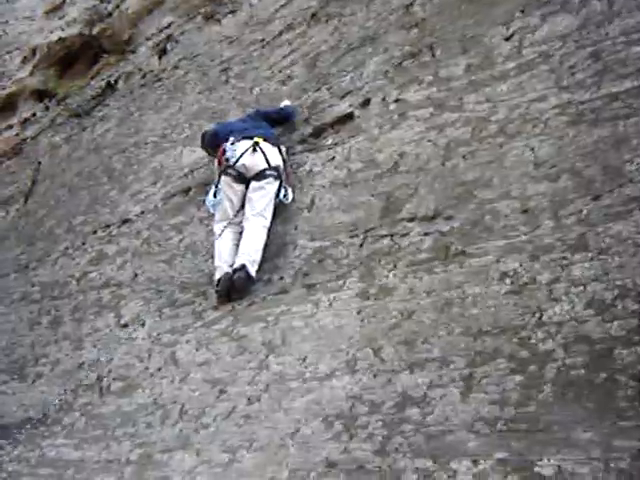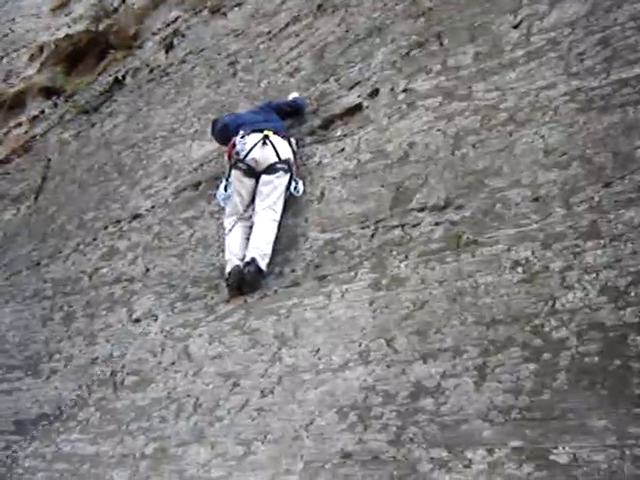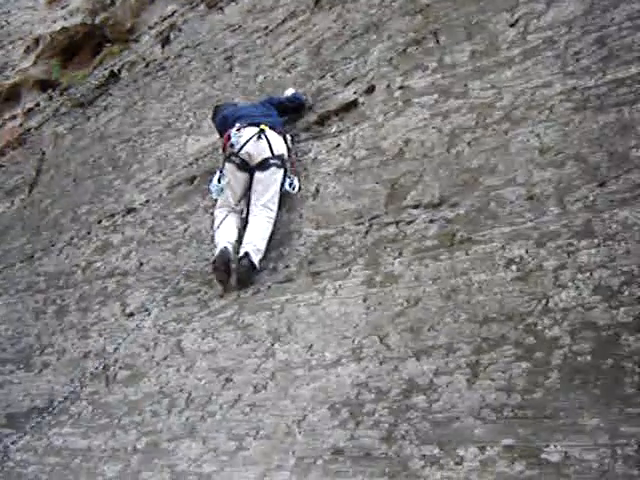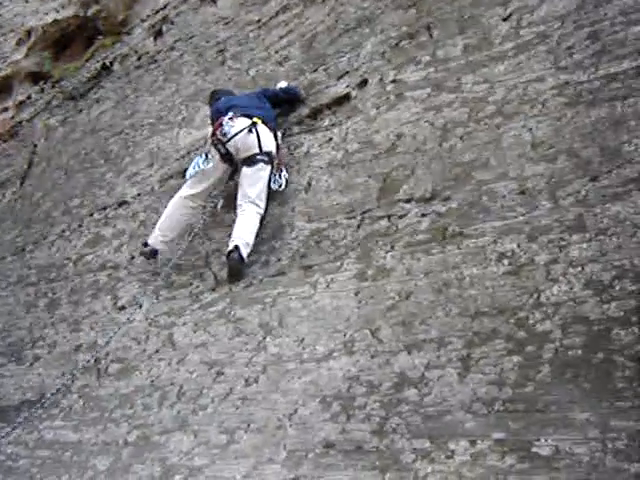
dt=0.4s
person 1, frame 1
left shoulder: (212, 136)
right shoulder: (254, 117)
right elbow: (288, 114)
right wrist: (286, 106)
left hip: (235, 155)
right hip: (269, 157)
left knee: (226, 221)
right knee: (256, 219)
left ankle: (223, 273)
right ankle: (244, 270)
person 1, frame 2
left shoulder: (222, 126)
right shoulder: (265, 109)
right elbow: (298, 107)
right wrist: (295, 98)
left hip: (246, 149)
right hip: (278, 149)
left knee: (237, 216)
right knee: (267, 213)
left ankle: (234, 267)
right ankle: (255, 263)
person 1, frame 3
left shoulder: (222, 117)
right shoulder: (265, 104)
right elbow: (299, 102)
right wrist: (291, 94)
left hip: (240, 142)
right hip: (273, 144)
left knee: (227, 207)
right knee: (263, 209)
left ankle: (223, 251)
right ankle: (248, 258)
person 1, frame 4
left shoulder: (218, 107)
right shoulder: (259, 95)
right elbow: (295, 95)
right wrist: (282, 88)
left hip: (231, 132)
right hip: (263, 139)
left knee: (193, 192)
right knee: (250, 204)
left ankle: (156, 243)
right ankle: (238, 251)
